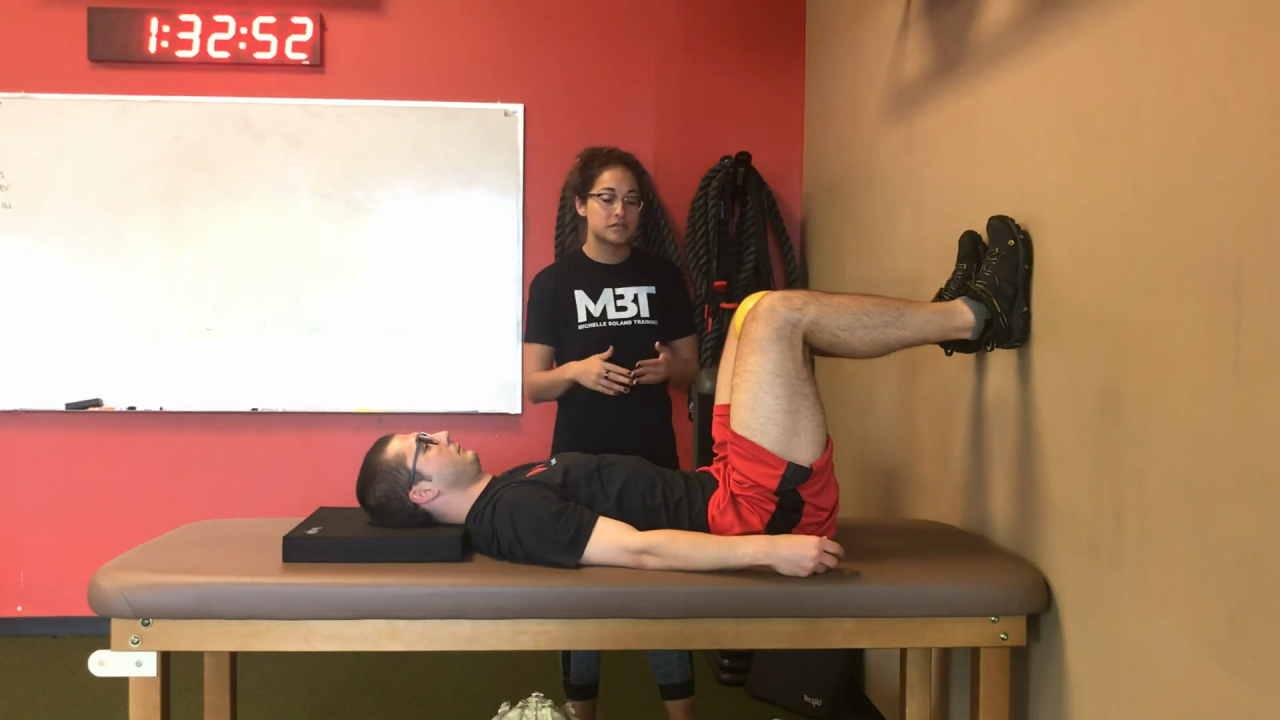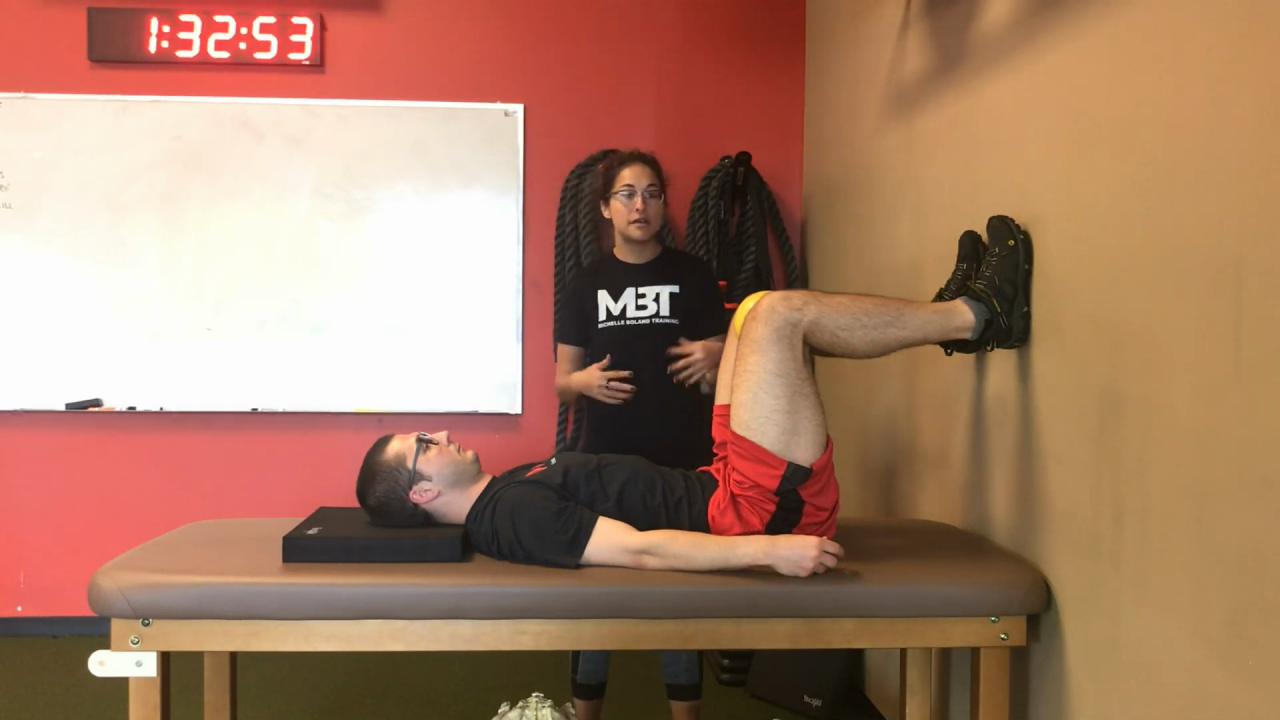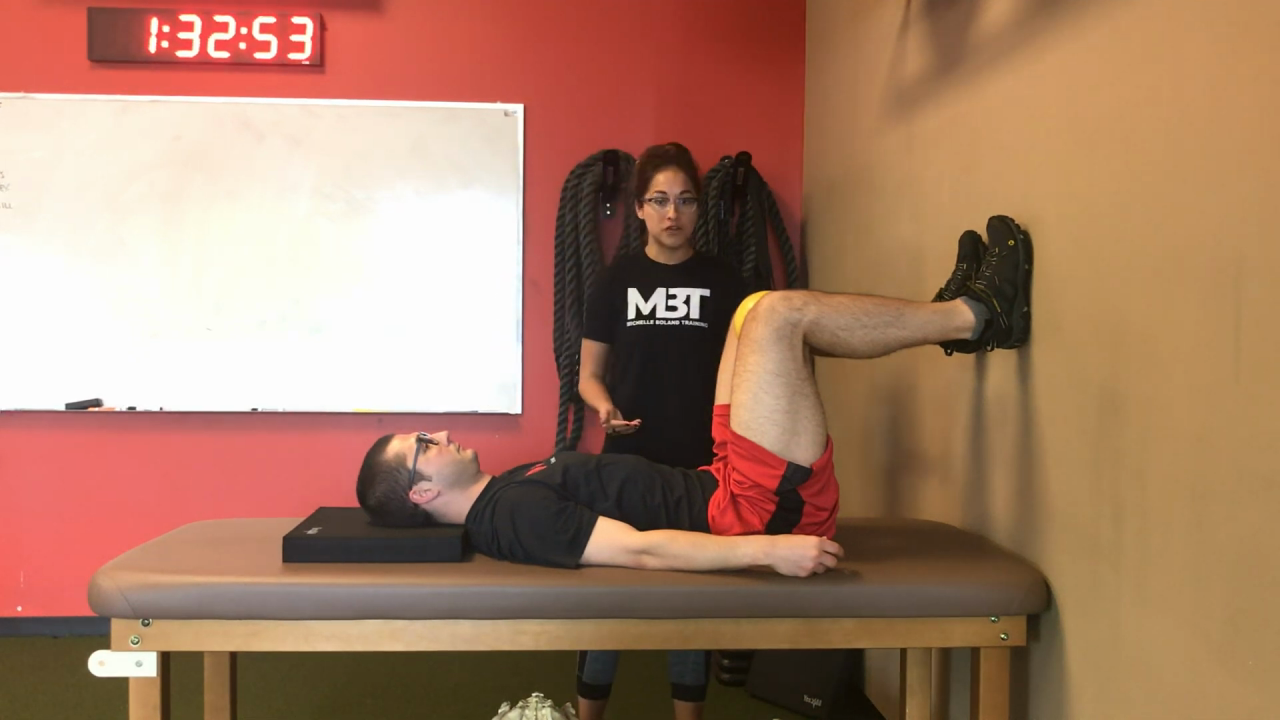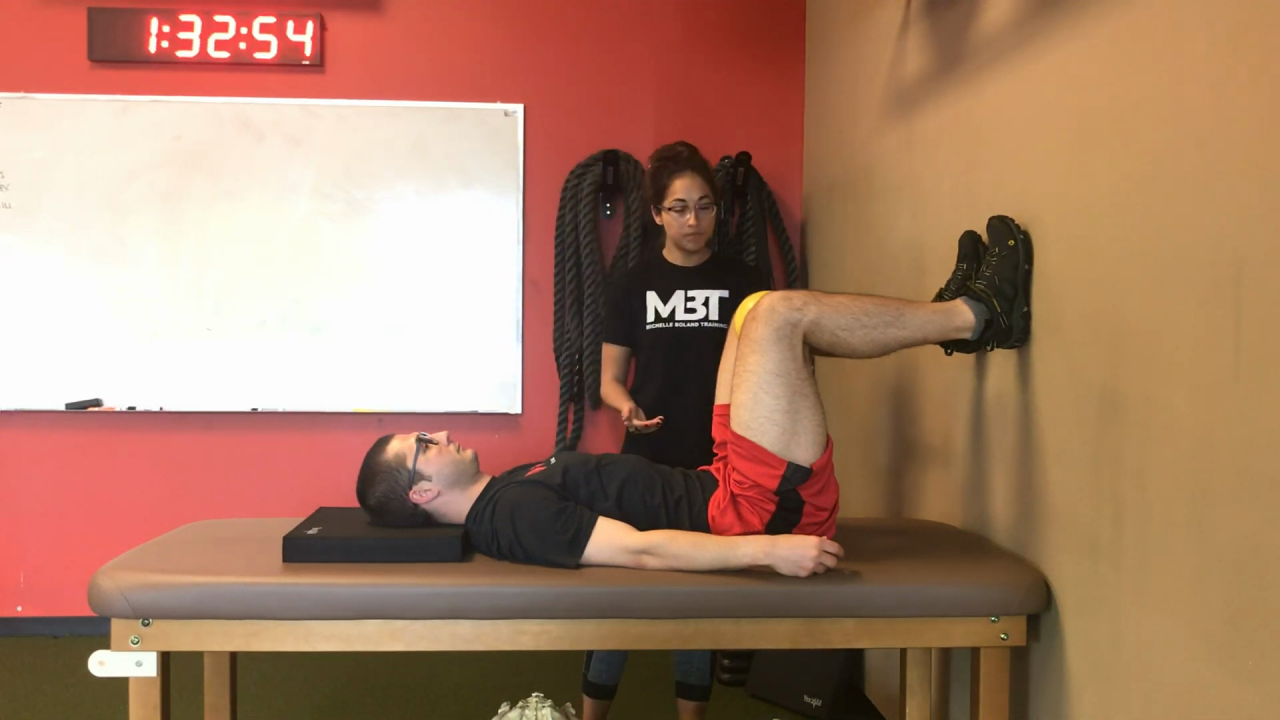
dt=0.5s
person 1, frame 1
left shoulder: (509, 494)
right shoulder: (511, 516)
right elbow: (640, 550)
right wrist: (770, 548)
left hip: (719, 488)
right hip: (755, 509)
left knee: (759, 313)
right knee: (778, 313)
left ankle: (957, 315)
right ankle: (974, 314)
person 1, frame 2
left shoulder: (508, 490)
right shoulder: (512, 514)
right elbow: (640, 550)
right wrist: (770, 548)
left hip: (720, 489)
right hip: (751, 510)
left knee: (760, 311)
right knee: (778, 314)
left ankle: (958, 314)
right ankle: (975, 314)
person 1, frame 3
left shoulder: (509, 489)
right shoulder: (513, 518)
right elbow: (639, 547)
right wrist: (768, 547)
left hip: (736, 485)
right hip: (751, 508)
left knee: (765, 310)
right knee: (778, 313)
left ankle: (959, 308)
right ankle: (974, 313)
person 1, frame 4
left shoulder: (507, 491)
right shoulder: (512, 514)
right elbow: (639, 549)
right wrist: (770, 549)
left hip: (718, 486)
right hip: (751, 509)
left knee: (761, 312)
right knee: (778, 315)
left ankle: (957, 316)
right ankle: (975, 315)
person 2, frame 1
left shoulder: (664, 276)
right shoulder: (553, 282)
left elbow: (691, 370)
right elbow: (534, 385)
left wrist: (669, 367)
right wrist: (576, 371)
left hip: (654, 459)
right hip: (581, 462)
person 2, frame 2
left shoulder: (694, 275)
right shoulder: (587, 283)
left elbow: (722, 370)
right elbow: (562, 382)
left wrist: (713, 360)
right wrist: (583, 381)
left hip: (680, 461)
right hip: (606, 462)
person 2, frame 3
left shoulder: (724, 282)
right shoulder: (617, 279)
right elbow: (590, 374)
right wrist: (605, 407)
left hip: (700, 462)
right hip: (629, 461)
person 2, frame 4
left shoulder: (743, 281)
right shoulder: (633, 283)
right elbow: (611, 378)
right wrist: (626, 406)
left hip: (716, 464)
right hip: (647, 463)
